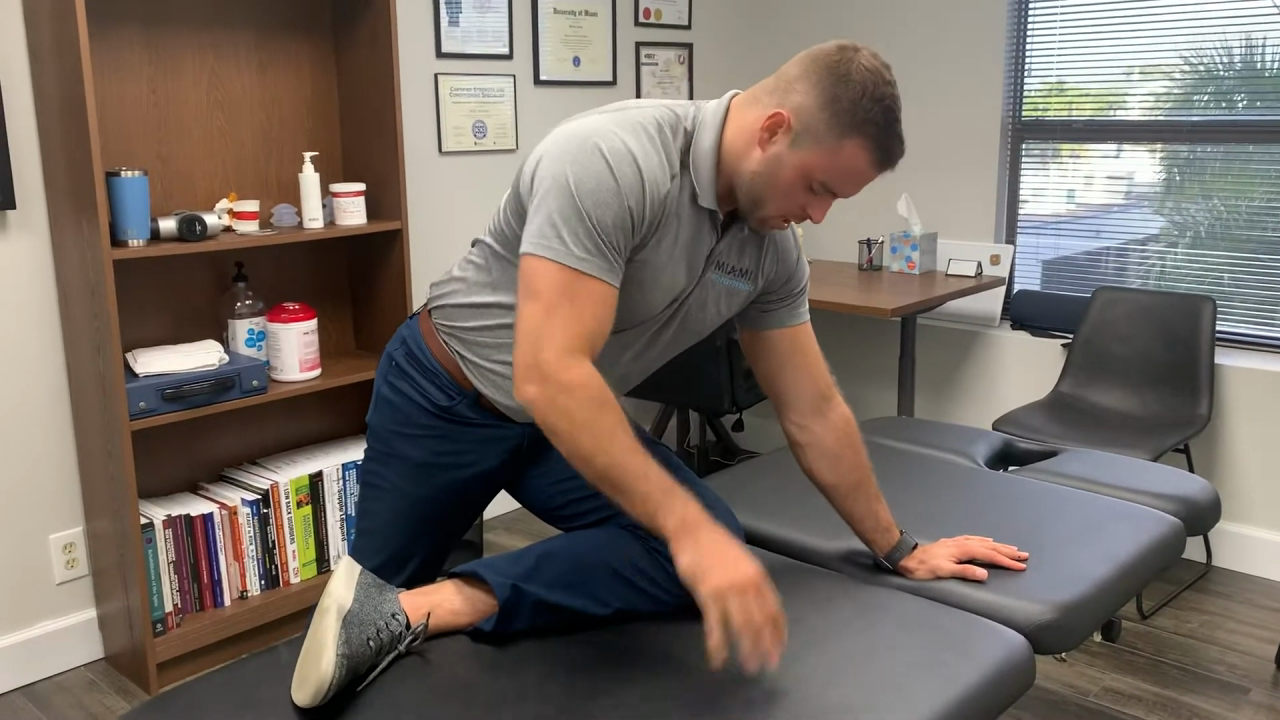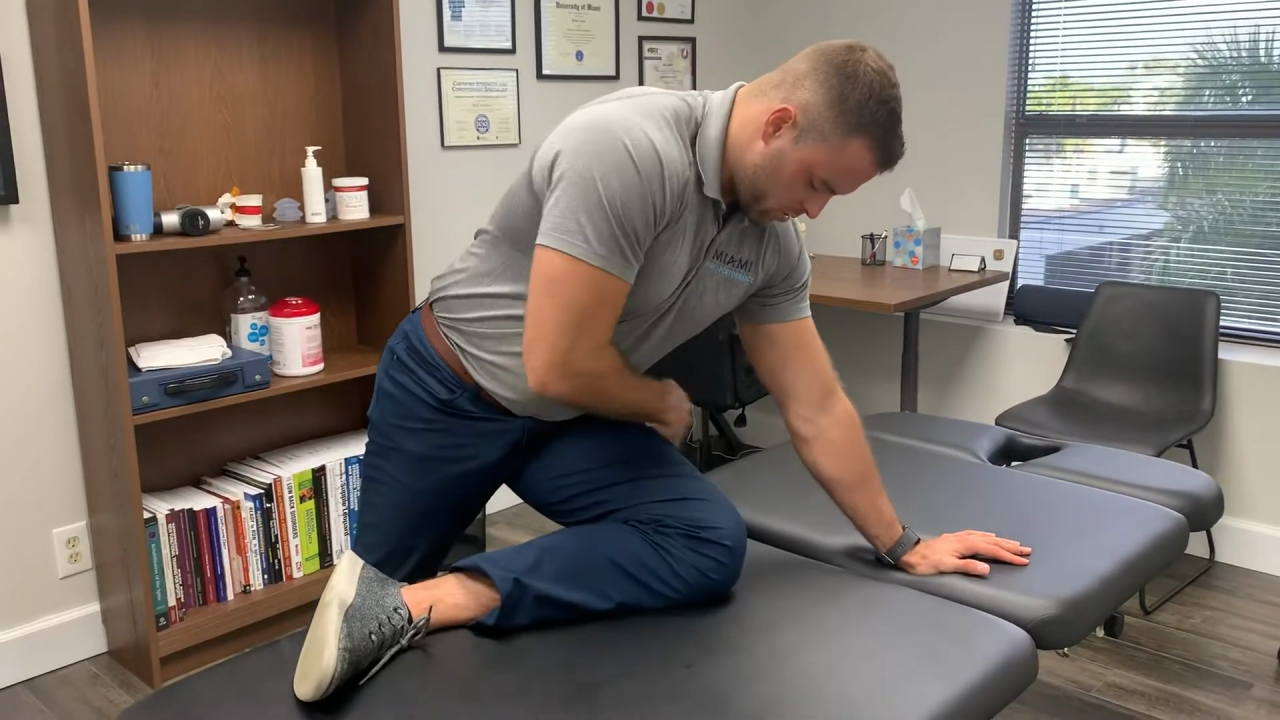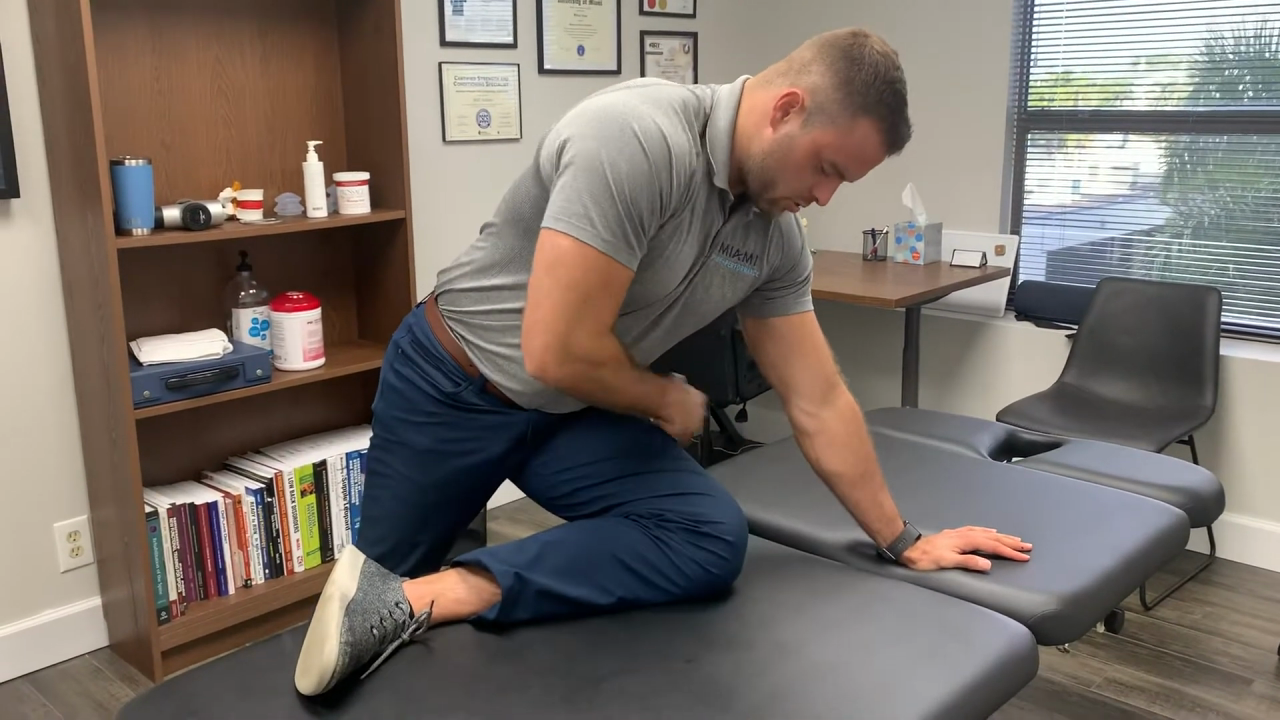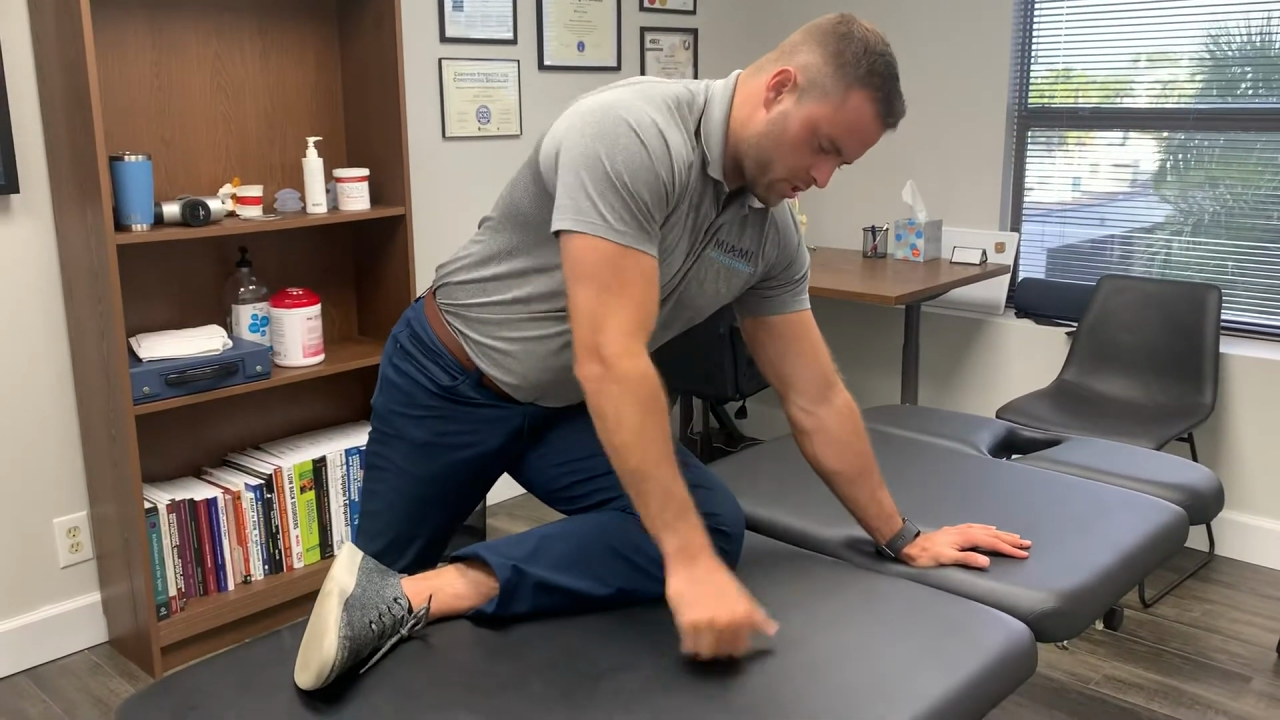
dt=0.3s
person 1, frame 1
left shoulder: (771, 248)
right shoulder: (612, 158)
left elbow: (814, 414)
right elbow: (548, 376)
left wrist: (899, 550)
right wrist: (690, 531)
left hip: (575, 415)
right hip: (448, 396)
left knee: (716, 551)
left ankle: (420, 611)
person 1, frame 2
left shoulder: (771, 242)
right shoulder: (626, 146)
left elbow: (815, 409)
right elbow: (557, 366)
left wrist: (902, 546)
right wrist: (662, 404)
left hip: (571, 416)
right hip: (449, 390)
left knee: (709, 543)
right knee: (381, 587)
left ankle: (422, 606)
person 1, frame 3
left shoulder: (775, 237)
right shoulder: (636, 136)
left elbow: (819, 403)
right elbow: (559, 352)
left wrist: (904, 541)
right wrist: (665, 402)
left hip: (573, 409)
right hip: (453, 384)
left knee: (710, 539)
right knee: (383, 582)
left ankle: (426, 602)
person 1, frame 4
left shoulder: (770, 232)
right shoulder: (631, 134)
left elbow: (815, 400)
right elbow: (608, 361)
left wrist: (901, 538)
right wrist: (692, 557)
left hip: (562, 401)
right hip: (452, 379)
left knee: (706, 528)
right knee: (382, 577)
left ankle: (423, 596)
